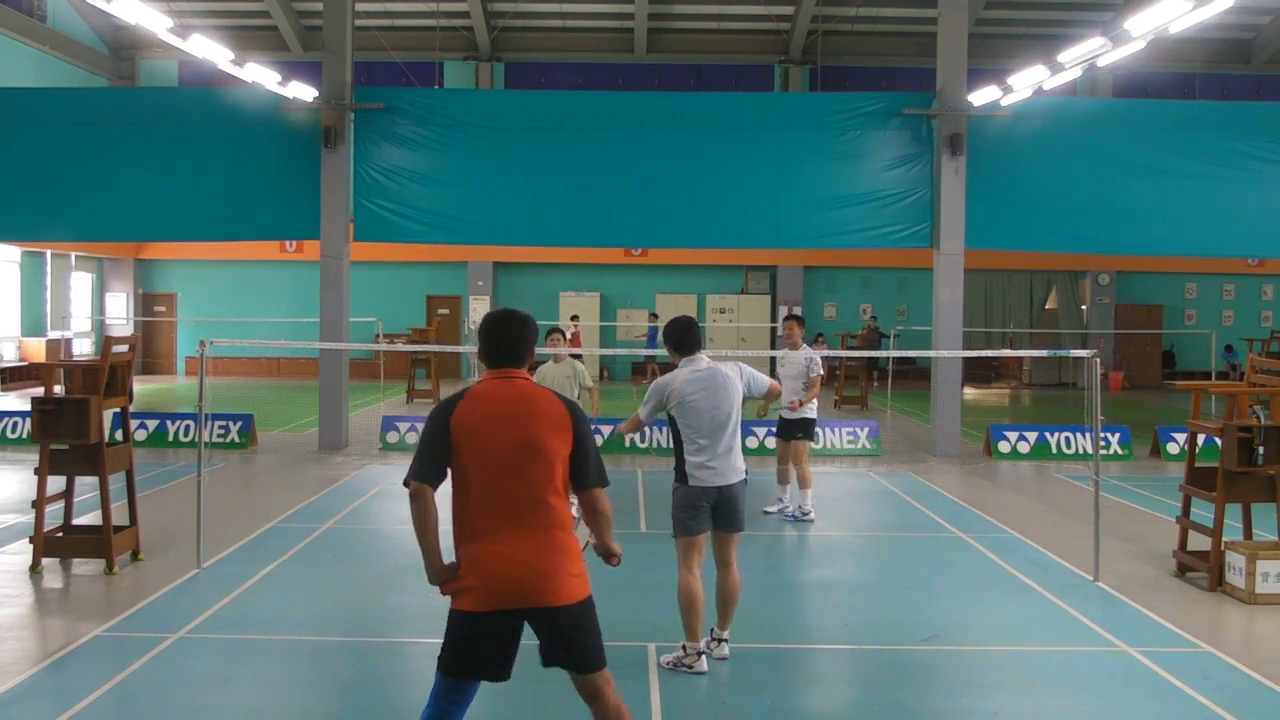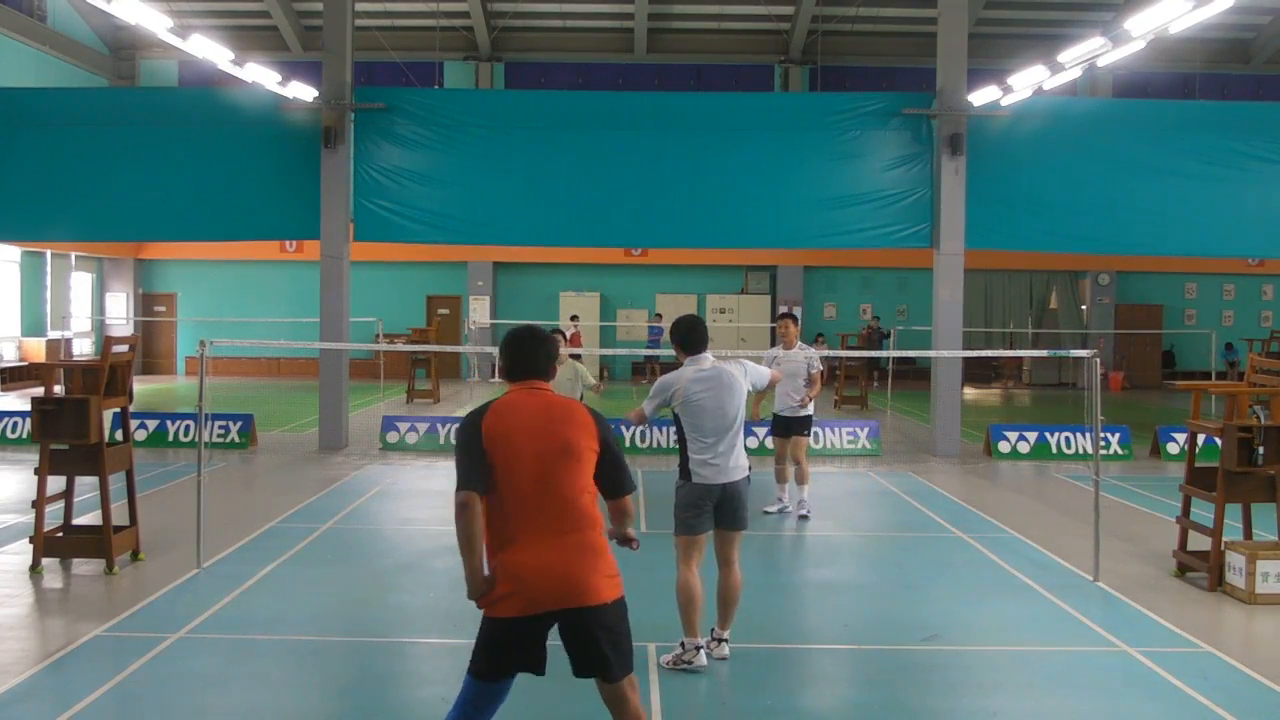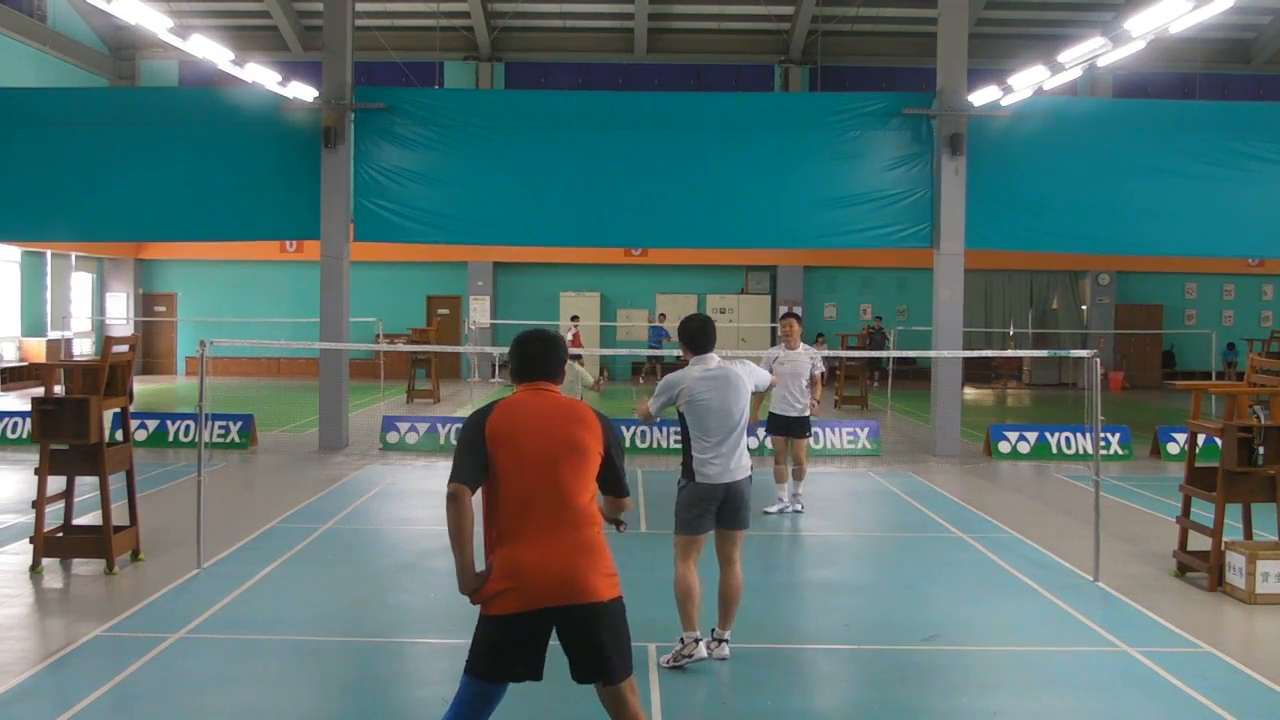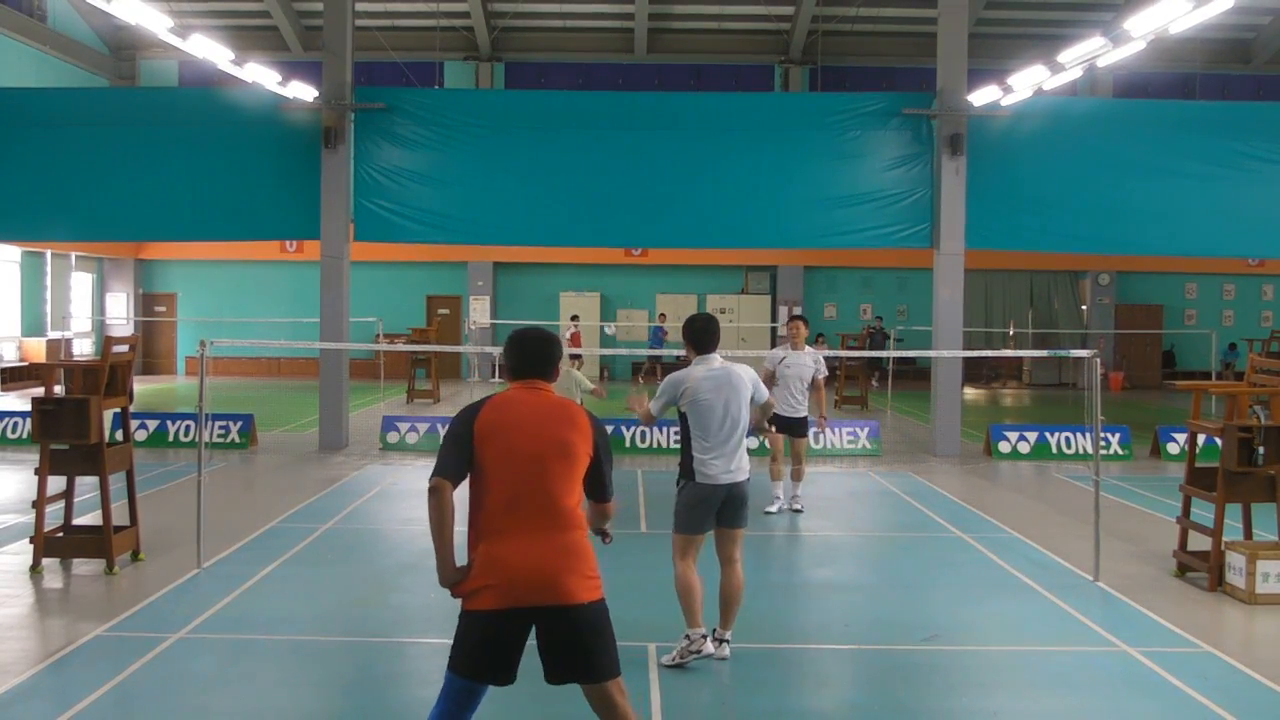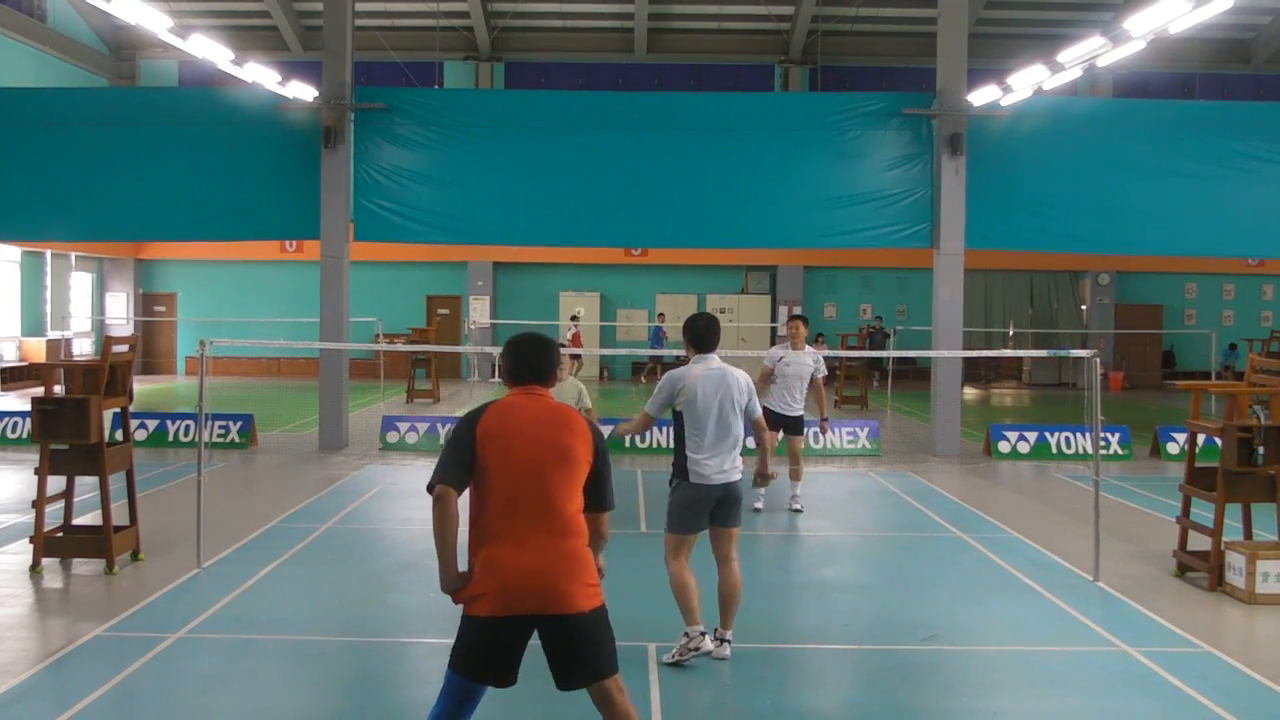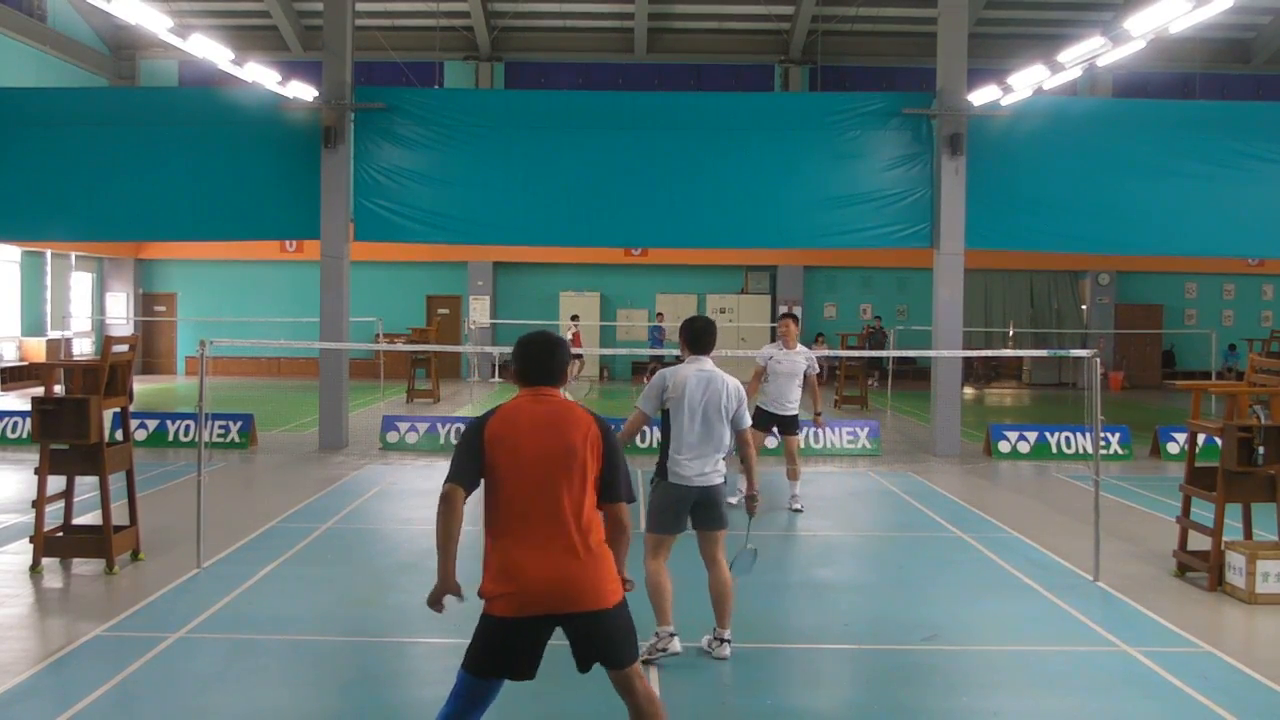
dt=0.2s
person 1, frame 1
left shoulder: (452, 411)
right shoulder: (564, 411)
left elbow: (420, 491)
right elbow: (594, 501)
left wrist: (435, 565)
right wrist: (606, 543)
left hip: (482, 579)
right hip: (557, 577)
person 1, frame 2
left shoulder: (481, 421)
right shoulder: (587, 418)
left elbow: (467, 501)
right elbow: (622, 504)
left wrist: (475, 577)
right wrist: (623, 531)
left hip: (515, 584)
right hip: (590, 580)
person 1, frame 3
left shoulder: (487, 419)
right shoulder: (594, 421)
left elbow: (457, 495)
right elbow: (620, 503)
left wrist: (465, 572)
left hip: (513, 582)
right hip: (588, 579)
person 1, frame 4
left shoulder: (476, 416)
right shoulder: (585, 421)
left elbow: (440, 489)
right elbow: (604, 508)
left wrist: (446, 566)
right wrist: (597, 523)
left hip: (495, 581)
right hip: (570, 580)
person 1, frame 5
left shoulder: (477, 422)
right shoulder: (585, 429)
left elbow: (443, 497)
right elbow: (599, 525)
left wrist: (449, 573)
right wrist: (593, 563)
left hip: (496, 587)
right hip: (569, 584)
person 1, frame 6
left shoulder: (487, 426)
right shoulder: (594, 426)
left elbow: (451, 498)
right elbow: (619, 515)
left wrist: (446, 575)
right wrist: (617, 568)
left hip: (516, 588)
right hip: (589, 585)
right knee: (633, 684)
person 2, frame 1
left shoulder: (666, 384)
right shoulder: (735, 372)
left elbow: (637, 422)
right elbow: (776, 390)
left wrist: (624, 427)
left hip: (693, 483)
right hip: (732, 480)
left knee: (689, 567)
right knee: (727, 562)
left ankle: (694, 652)
right ankle: (720, 638)
person 2, frame 2
left shoulder: (671, 382)
right shoulder: (739, 370)
left elbow: (641, 416)
right elbow: (774, 378)
left wrist: (632, 415)
left hip: (697, 481)
right hip: (735, 478)
left knee: (688, 564)
right knee: (729, 562)
left ankle: (692, 646)
right ankle: (721, 638)
person 2, frame 3
left shoulder: (677, 381)
right shoulder: (743, 370)
left elbow: (647, 415)
right elbow: (771, 381)
left wrist: (641, 408)
left hip: (700, 480)
right hip: (738, 477)
left knee: (685, 561)
right knee: (731, 561)
left ankle: (691, 640)
right ankle: (722, 638)
person 2, frame 4
left shoulder: (679, 380)
right shoulder: (744, 374)
left elbow: (648, 419)
right elbow: (769, 407)
left wrist: (638, 405)
right wrist: (759, 423)
left hip: (699, 480)
right hip: (737, 478)
left knee: (684, 559)
right knee: (731, 561)
left ankle: (696, 636)
right ankle: (723, 638)
person 2, frame 5
left shoulder: (676, 379)
right shoulder: (741, 378)
left elbow: (644, 423)
right elbow: (761, 428)
left wrist: (625, 430)
right wrist: (764, 464)
left hip: (692, 480)
right hip: (730, 480)
left knee: (676, 558)
right knee: (728, 559)
left ankle: (695, 634)
right ankle: (724, 638)
person 2, frame 6
left shoulder: (667, 377)
right shoulder: (732, 385)
left elbow: (634, 426)
right elbow: (745, 443)
right wrist: (751, 488)
left hip: (673, 480)
right hip: (712, 482)
left knee: (656, 558)
right knee: (716, 560)
left ankle: (666, 635)
right ankle: (721, 638)
person 3, frame 1
left shoulder: (810, 357)
right shoulder: (782, 356)
left elbow: (815, 388)
left wrist: (800, 402)
right wrist: (766, 403)
left hip: (804, 416)
right hip: (785, 416)
left knee: (799, 462)
right knee: (782, 459)
left ankle: (806, 510)
right ankle: (783, 501)
person 3, frame 2
left shoulder: (809, 354)
right shoulder: (772, 355)
left elbow: (816, 383)
left wrist: (808, 398)
right wrist: (756, 406)
left hip: (801, 414)
right hip: (780, 413)
left knee: (798, 458)
right knee: (780, 458)
left ankle: (803, 502)
right ankle: (783, 500)
person 3, frame 3
left shoulder: (812, 355)
right shoulder: (772, 354)
left elbow: (816, 383)
left wrist: (815, 400)
right wrist: (754, 411)
left hip: (801, 415)
right hip: (777, 413)
left knee: (799, 459)
right knee: (780, 458)
left ankle: (796, 495)
right ankle: (782, 500)
person 3, frame 4
left shoulder: (816, 359)
right shoulder: (776, 354)
left elbow: (819, 389)
right elbow: (765, 383)
left wrist: (822, 416)
left hip: (800, 415)
right hip: (776, 412)
left knee: (798, 458)
right knee: (776, 456)
left ankle: (795, 497)
right ankle: (778, 499)
person 3, frame 5
left shoulder: (815, 358)
right shoulder: (776, 352)
left elbow: (818, 389)
right elbow: (763, 380)
left wrist: (823, 417)
left hip: (796, 413)
right hip: (772, 409)
left knee: (796, 456)
left ankle: (795, 497)
right ankle: (760, 495)
person 3, frame 6
left shoulder: (807, 356)
right shoulder: (768, 351)
left elbow: (812, 385)
right elbow: (756, 379)
left wrist: (818, 412)
left hip: (790, 413)
right hip: (765, 408)
left knee: (792, 455)
left ankle: (795, 497)
right ankle: (741, 491)
